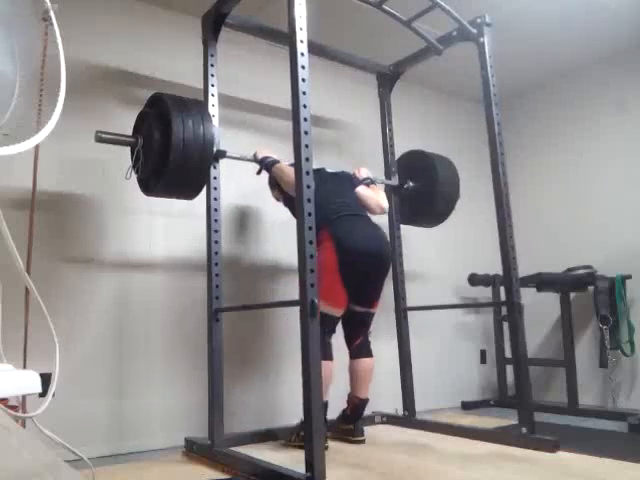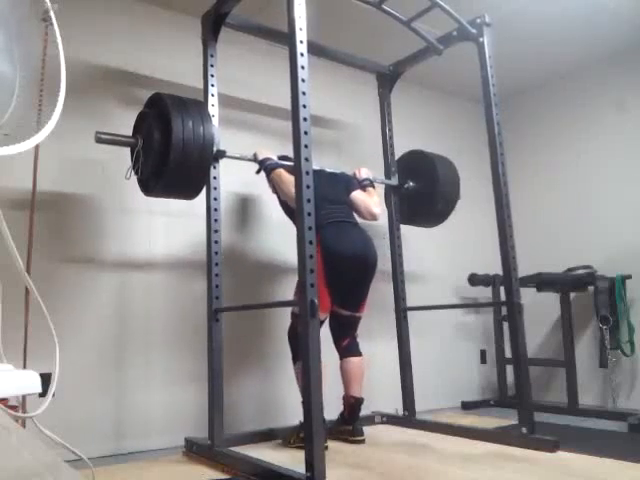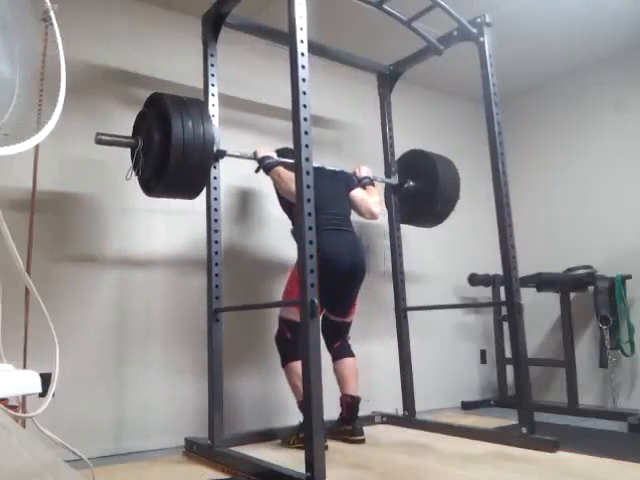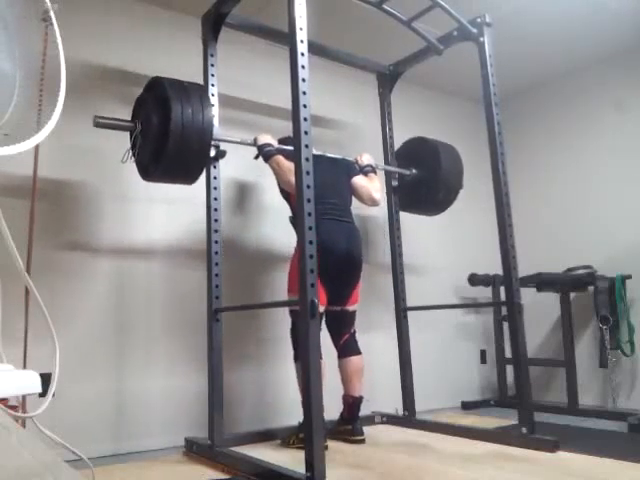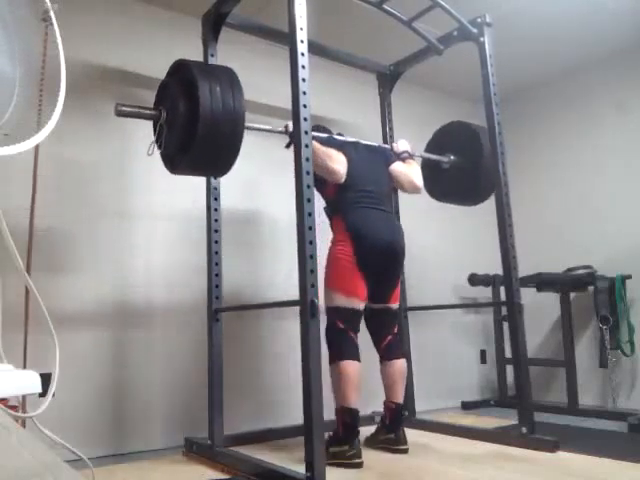
dt=1s
person 1, frame 1
left shoulder: (288, 178)
right shoulder: (342, 177)
left elbow: (298, 184)
right elbow: (381, 206)
left wrist: (268, 163)
right wrist: (367, 180)
left hip: (344, 243)
right hip: (378, 243)
left knee: (318, 333)
right knee: (358, 336)
right ankle: (352, 422)
person 1, frame 2
left shoulder: (285, 176)
right shoulder: (340, 177)
left elbow: (295, 197)
right elbow: (373, 211)
left wrist: (268, 164)
right wrist: (366, 182)
left hip: (331, 248)
right hip: (364, 248)
left knee: (302, 335)
right knee: (346, 336)
right ankle: (351, 422)
person 1, frame 3
left shoulder: (286, 174)
right shoulder: (341, 177)
left elbow: (294, 190)
right elbow: (373, 210)
left wrist: (267, 161)
right wrist: (366, 180)
left hip: (322, 254)
right hip: (354, 254)
left knee: (290, 339)
right knee: (338, 339)
right ankle: (350, 421)
person 1, frame 4
left shoulder: (288, 158)
right shoulder: (343, 164)
left elbow: (294, 182)
right elbow: (374, 197)
left wrist: (268, 150)
right wrist: (368, 167)
left hip: (319, 243)
right hip: (351, 243)
right knee: (344, 334)
right ankle: (351, 421)
person 1, frame 5
left shoulder: (321, 143)
right shoulder: (379, 150)
left elbow: (336, 169)
right elbow: (415, 183)
right wrist: (405, 153)
left hip: (357, 236)
right hip: (392, 235)
left knee: (342, 335)
right knee: (387, 333)
left ankle: (347, 440)
right ankle: (393, 428)
